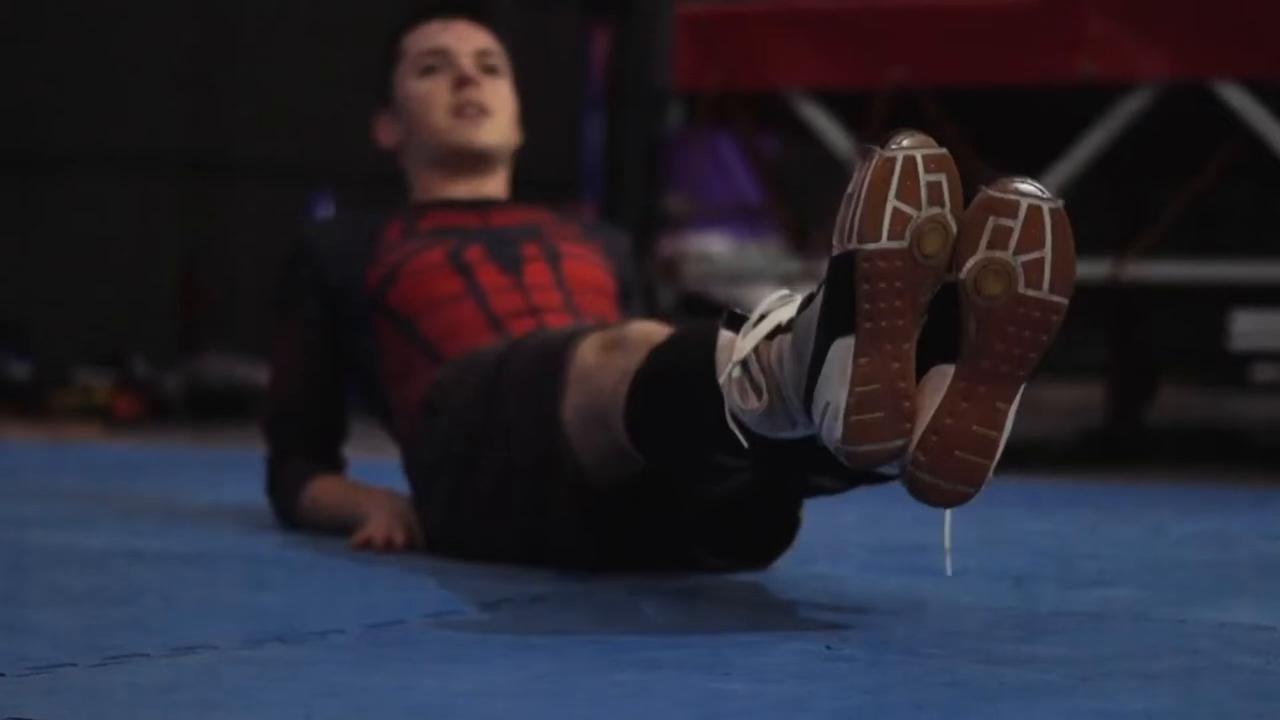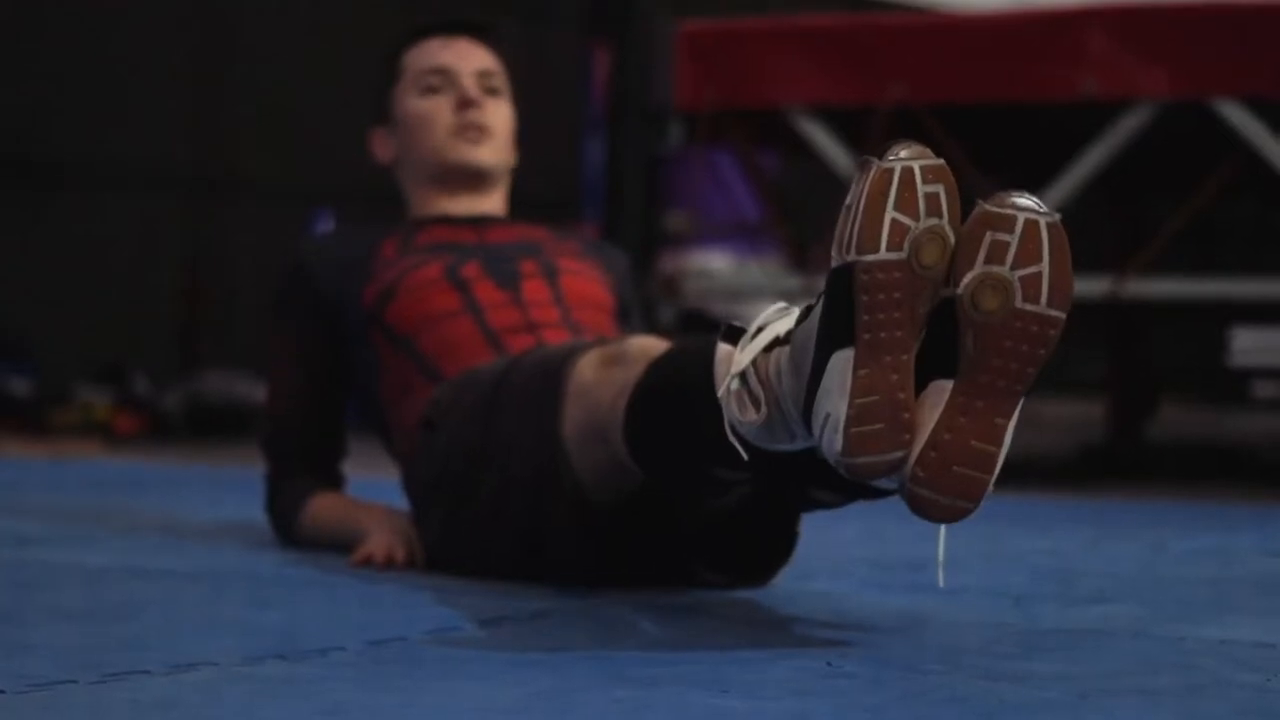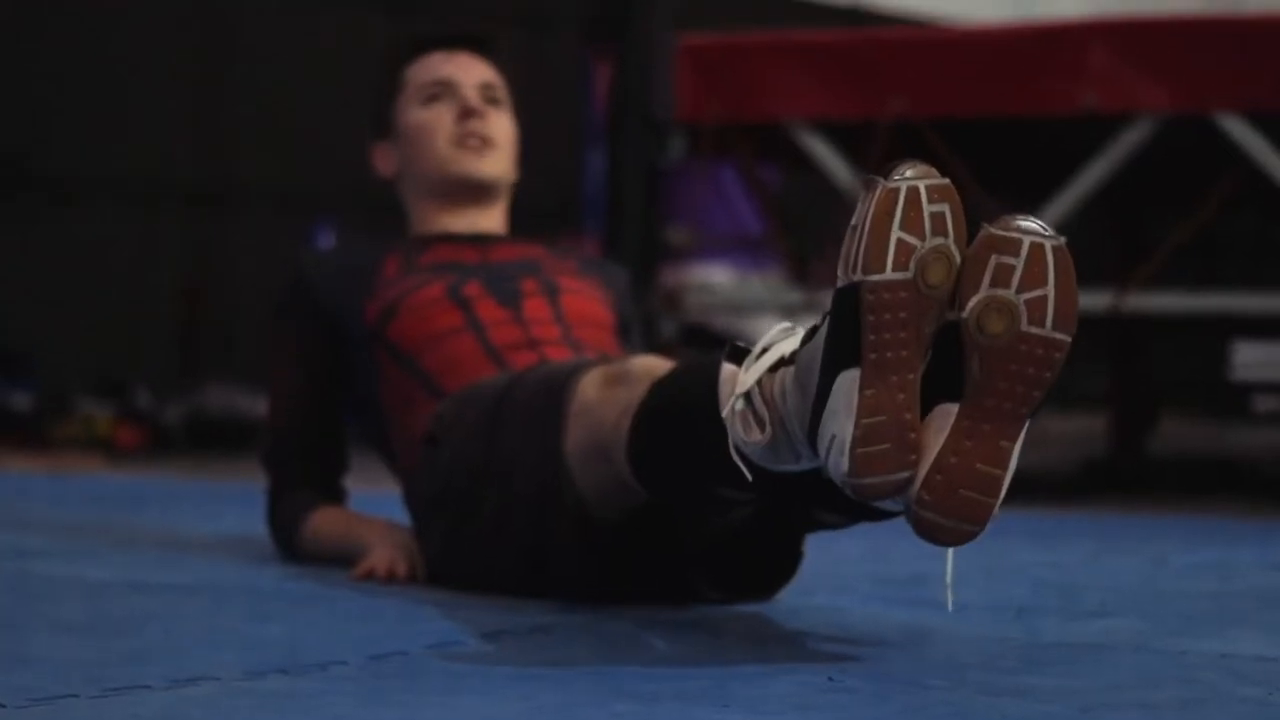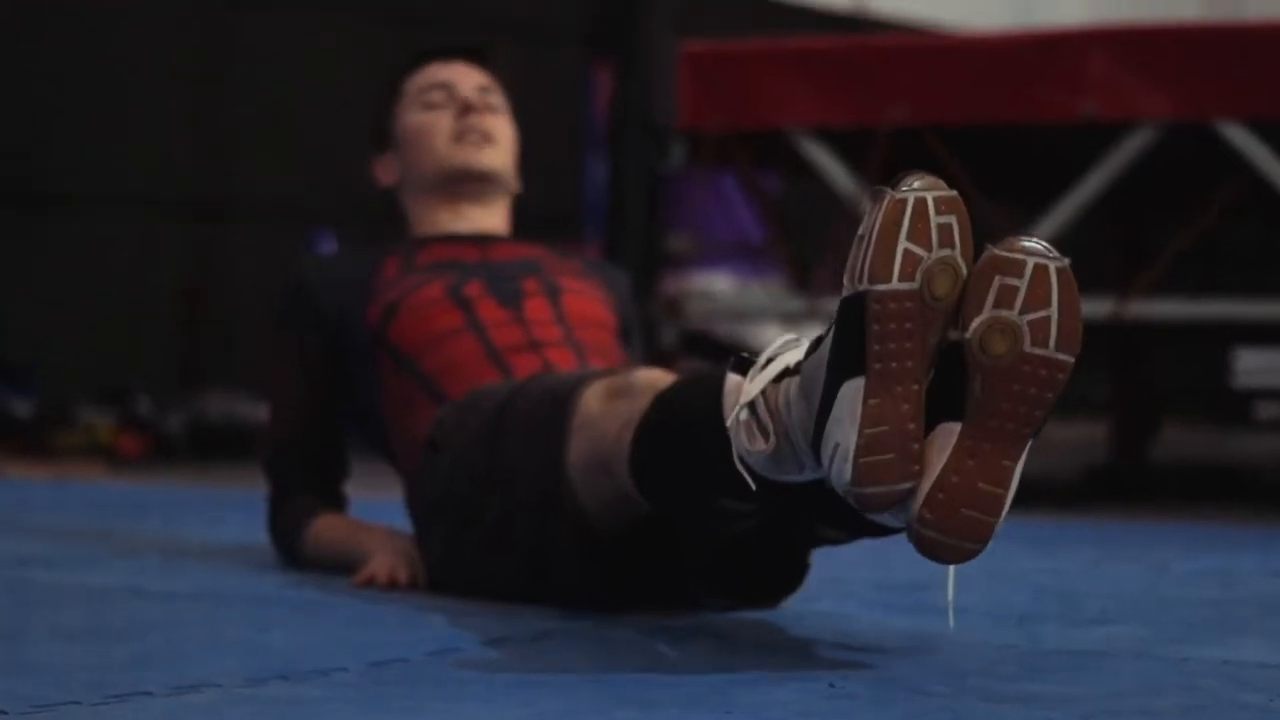
dt=0.4s
person 1, frame 1
left shoulder: (600, 244)
right shoulder: (343, 252)
left elbow: (654, 382)
right elbow: (294, 467)
right wrist: (377, 505)
left hip: (653, 485)
right hip: (490, 445)
left knee: (773, 364)
right knee: (633, 351)
left ankle: (926, 403)
right ankle: (832, 369)
person 1, frame 2
left shoulder: (597, 261)
right shoulder: (339, 267)
left elbow: (653, 396)
right elbow: (294, 484)
right wrist: (374, 522)
left hip: (648, 505)
right hip: (487, 460)
left knee: (765, 389)
right knee: (632, 366)
left ankle: (918, 422)
right ankle: (830, 386)
person 1, frame 3
left shoulder: (595, 279)
right shoulder: (341, 282)
right elbow: (296, 497)
right wrist: (380, 536)
left hip: (650, 519)
right hip: (488, 475)
left knee: (767, 399)
right knee: (634, 386)
left ankle: (928, 439)
right ankle: (833, 408)
person 1, frame 4
left shoulder: (598, 279)
right shoulder: (342, 286)
right elbow: (296, 502)
right wrist: (378, 542)
left hip: (649, 527)
right hip: (490, 476)
left knee: (772, 413)
right knee: (634, 399)
left ankle: (929, 457)
right ankle: (837, 423)
